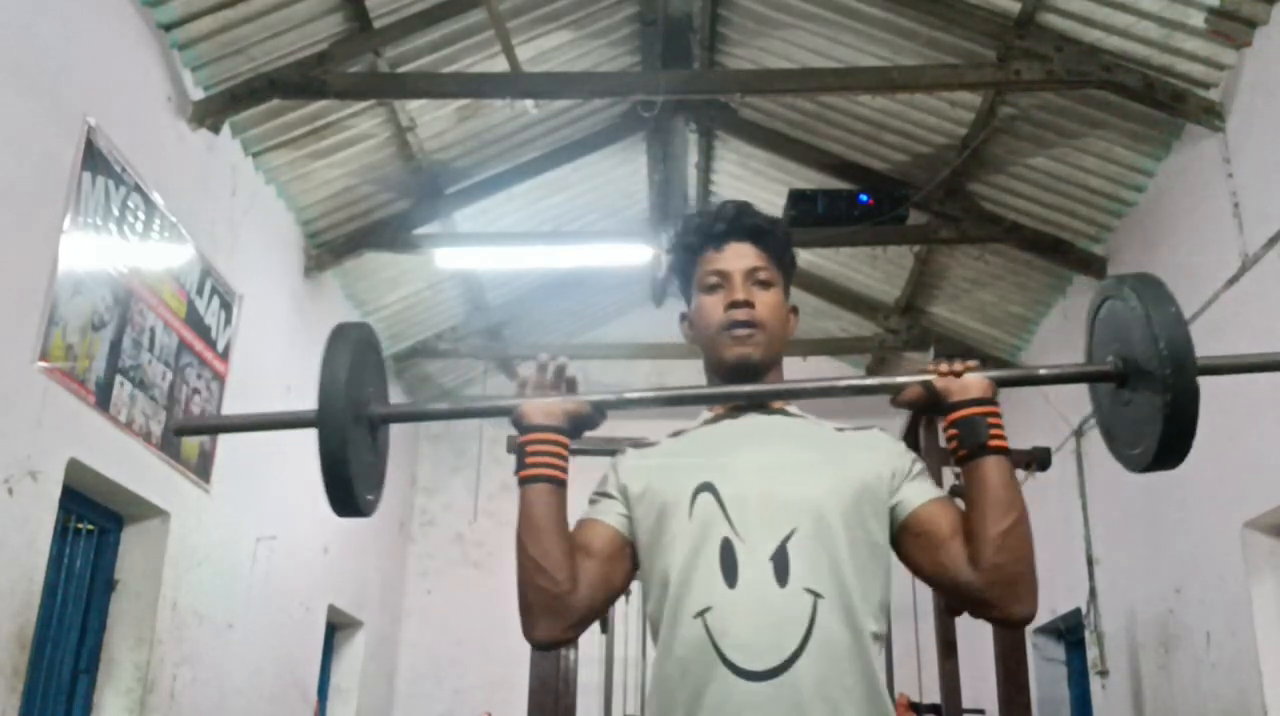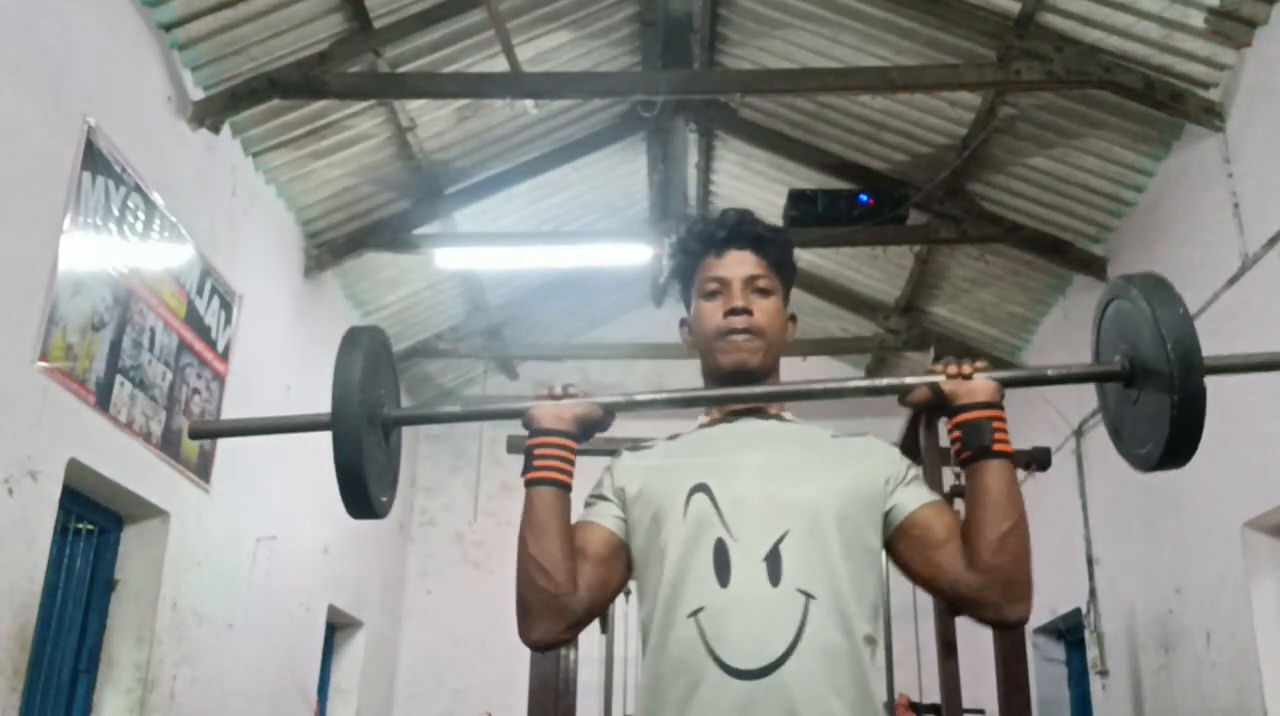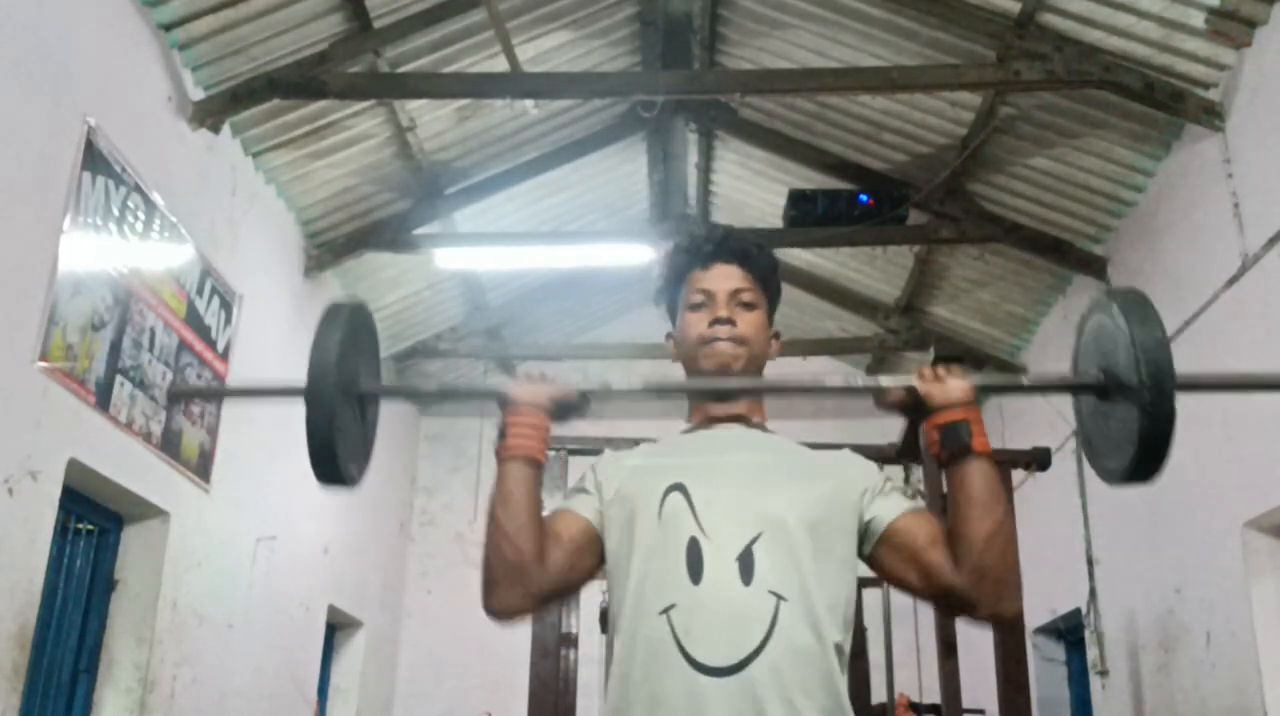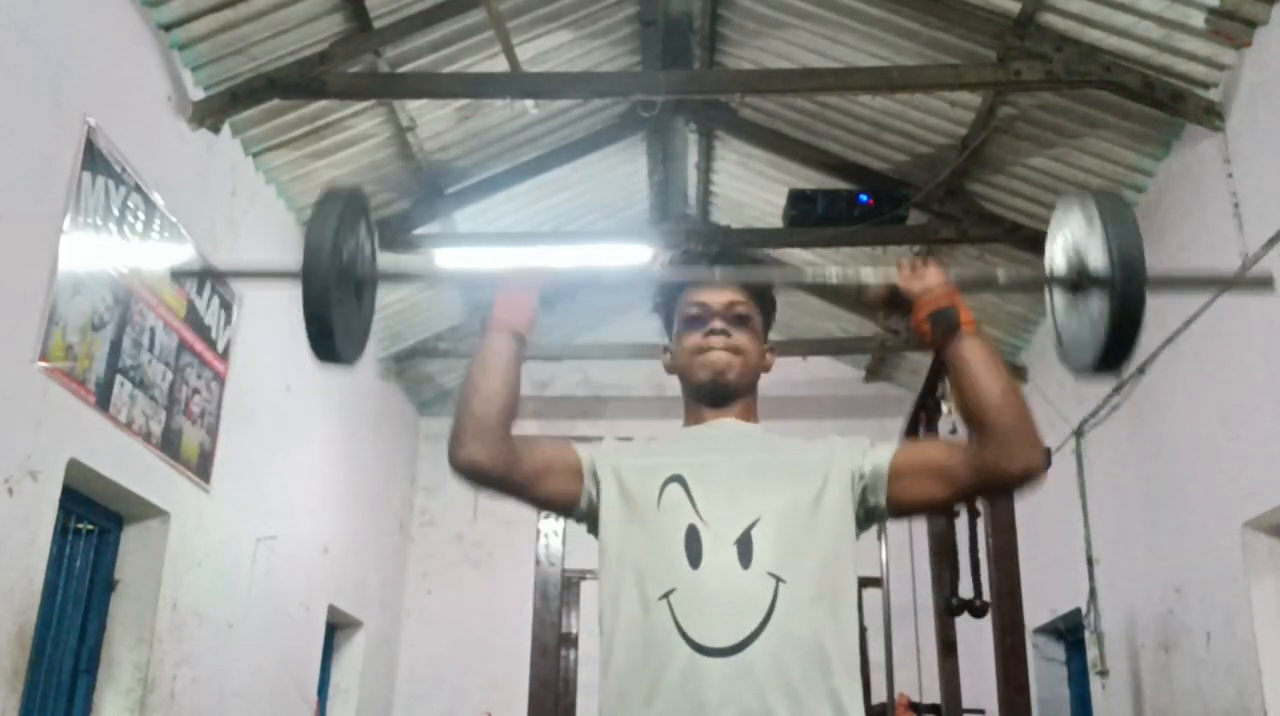
dt=0.2s
person 1, frame 1
left shoulder: (873, 457)
right shoulder: (639, 472)
left elbow: (1005, 596)
right elbow: (552, 618)
left wrist: (976, 421)
right wrist: (544, 442)
person 1, frame 2
left shoulder: (869, 462)
right shoulder: (636, 474)
left elbow: (999, 598)
right elbow: (547, 619)
left wrist: (980, 422)
right wrist: (551, 446)
person 1, frame 3
left shoulder: (842, 477)
right shoulder: (619, 475)
left elbow: (989, 596)
right elbow: (511, 594)
left wrist: (960, 427)
right wrist: (524, 431)
person 1, frame 4
left shoulder: (834, 468)
right shoulder: (618, 470)
left elbow: (1010, 457)
right elbow: (480, 453)
left wrist: (945, 312)
right wrist: (511, 317)
